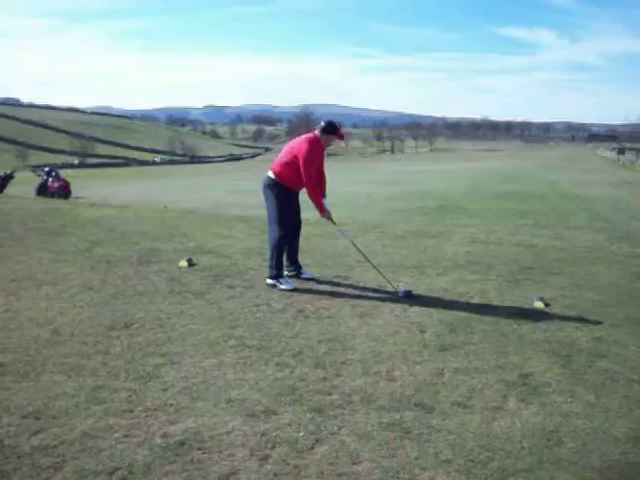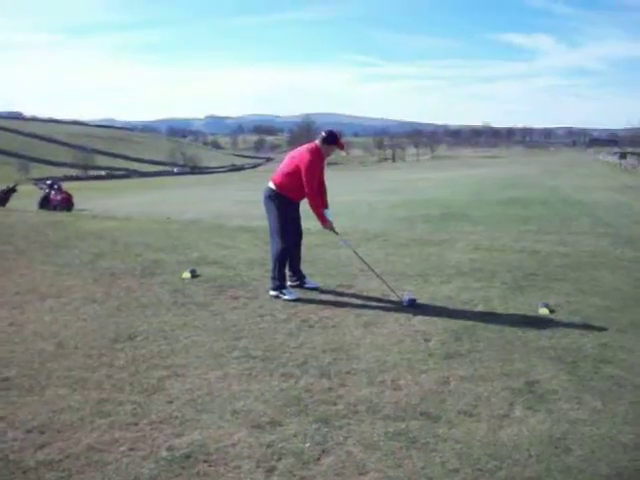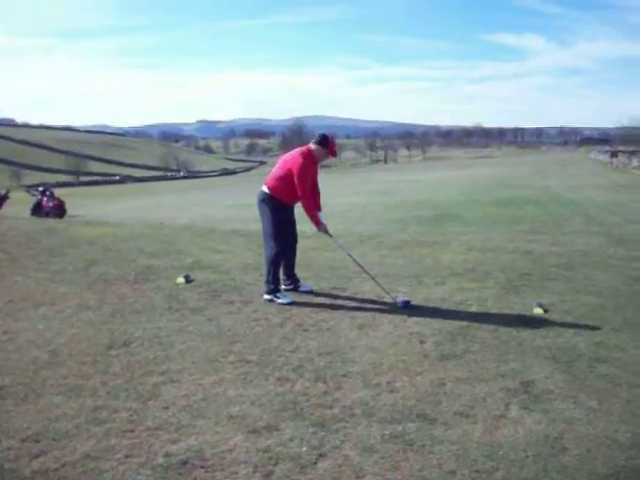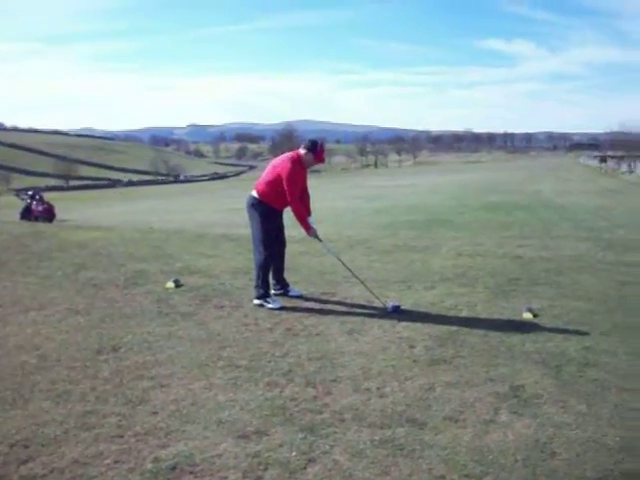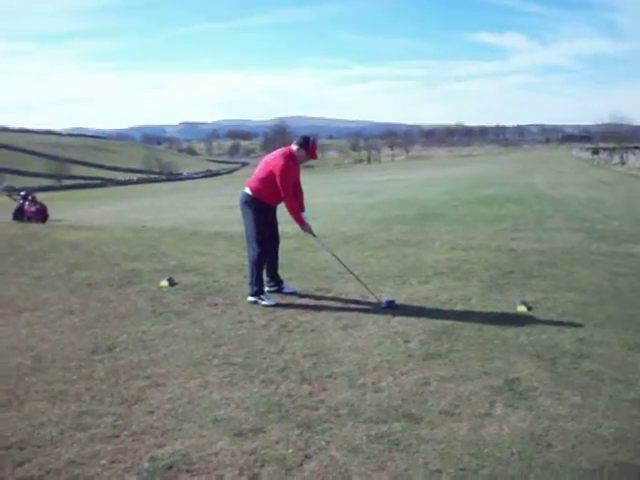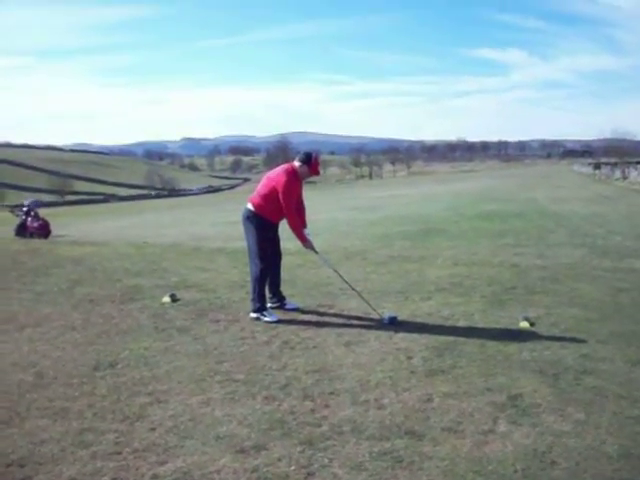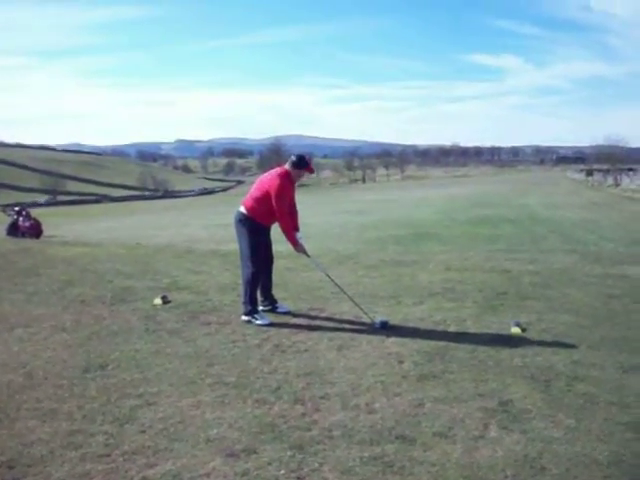
dt=0.4s
person 1, frame 1
left shoulder: (317, 146)
right shoulder: (307, 147)
left elbow: (319, 175)
right elbow: (309, 182)
left wrist: (324, 202)
right wrist: (322, 209)
left hip: (289, 187)
right hip: (276, 186)
left knee: (294, 227)
right knee: (280, 230)
left ankle: (292, 267)
right ankle: (274, 275)
person 1, frame 2
left shoulder: (316, 155)
right shoulder: (309, 158)
left elbow: (320, 185)
right elbow: (311, 193)
left wrist: (326, 212)
right wrist: (323, 220)
left hip: (289, 198)
right hip: (277, 197)
left knee: (295, 238)
right knee: (283, 241)
left ankle: (296, 277)
right ankle: (277, 286)
person 1, frame 3
left shoulder: (311, 160)
right shoulder: (301, 161)
left elbow: (313, 189)
right elbow: (304, 196)
left wrist: (319, 215)
right wrist: (317, 223)
left hip: (284, 202)
right hip: (271, 201)
left knee: (290, 241)
right knee: (276, 245)
left ankle: (290, 281)
right ankle: (271, 290)
person 1, frame 4
left shoulder: (300, 165)
right shoulder: (290, 166)
left elbow: (303, 194)
right elbow: (294, 201)
left wrist: (309, 219)
right wrist: (307, 228)
left hip: (273, 207)
right hip: (260, 206)
left knee: (279, 246)
right knee: (265, 250)
left ankle: (279, 286)
right ankle: (261, 295)
person 1, frame 5
left shoulder: (292, 160)
right shoulder: (283, 162)
left elbow: (296, 189)
right elbow: (288, 197)
left wrist: (303, 215)
right wrist: (301, 223)
left hip: (266, 203)
right hip: (253, 203)
left knee: (272, 243)
right knee: (259, 247)
left ankle: (273, 283)
right ankle: (255, 292)
person 1, frame 6
left shoulder: (295, 177)
right shoulder: (285, 179)
left elbow: (299, 206)
right elbow: (290, 213)
left wrist: (305, 231)
right wrist: (303, 240)
left hip: (268, 219)
right hip: (256, 219)
left knee: (275, 259)
right knee: (261, 263)
left ankle: (275, 299)
right ankle: (258, 308)
person 1, frame 7
left shoulder: (287, 180)
right shoulder: (279, 183)
left elbow: (291, 209)
right elbow: (282, 217)
left wrist: (297, 234)
right wrist: (295, 244)
left hip: (260, 223)
right hip: (248, 222)
left knee: (267, 262)
right knee: (253, 266)
left ankle: (267, 302)
right ankle: (249, 311)
